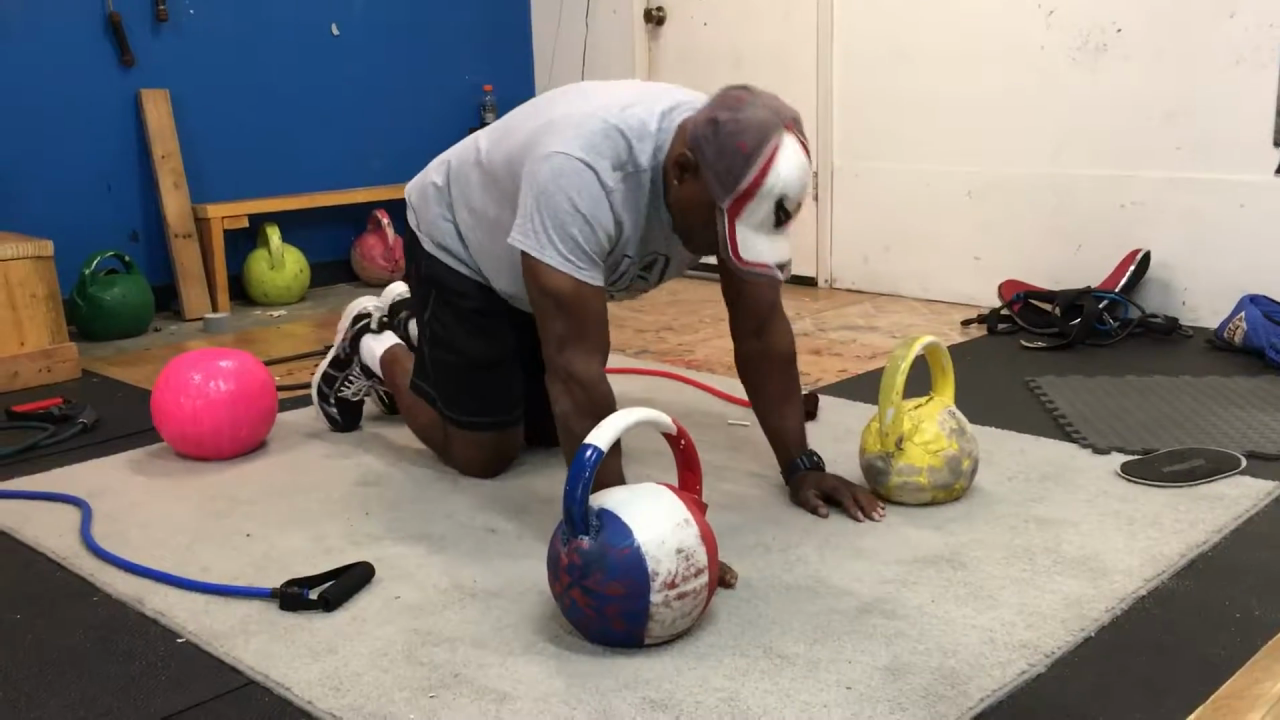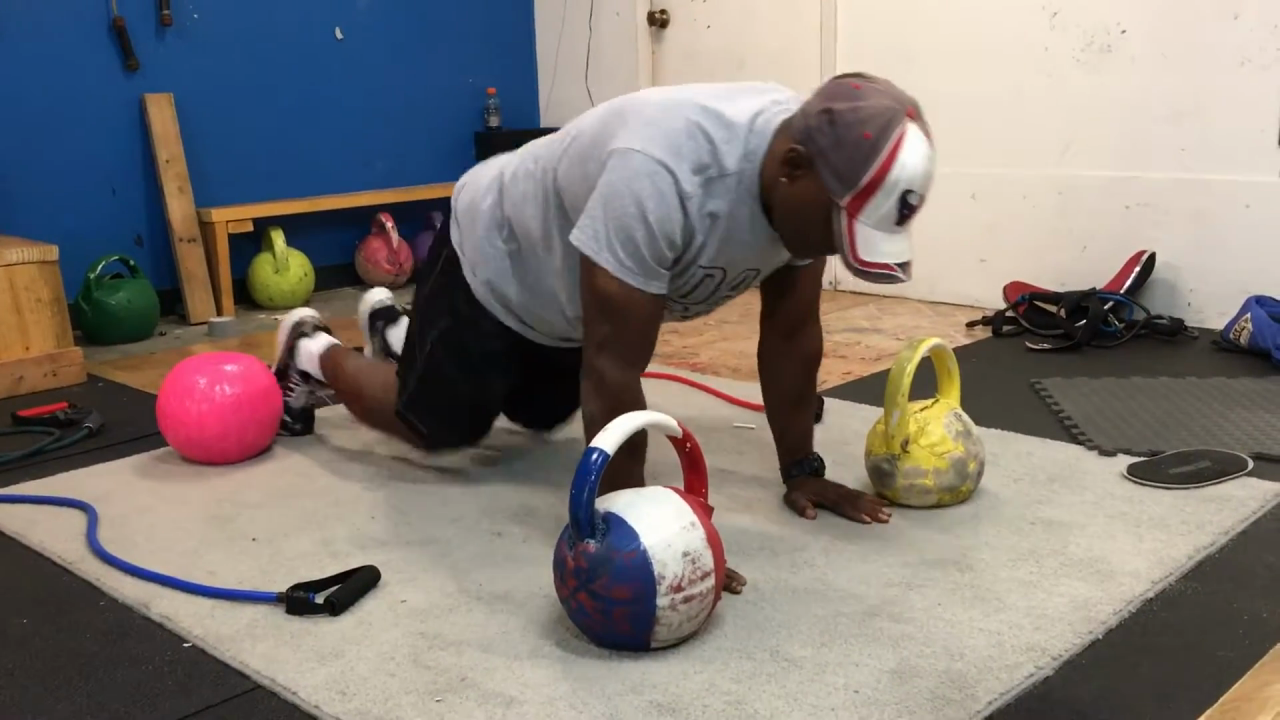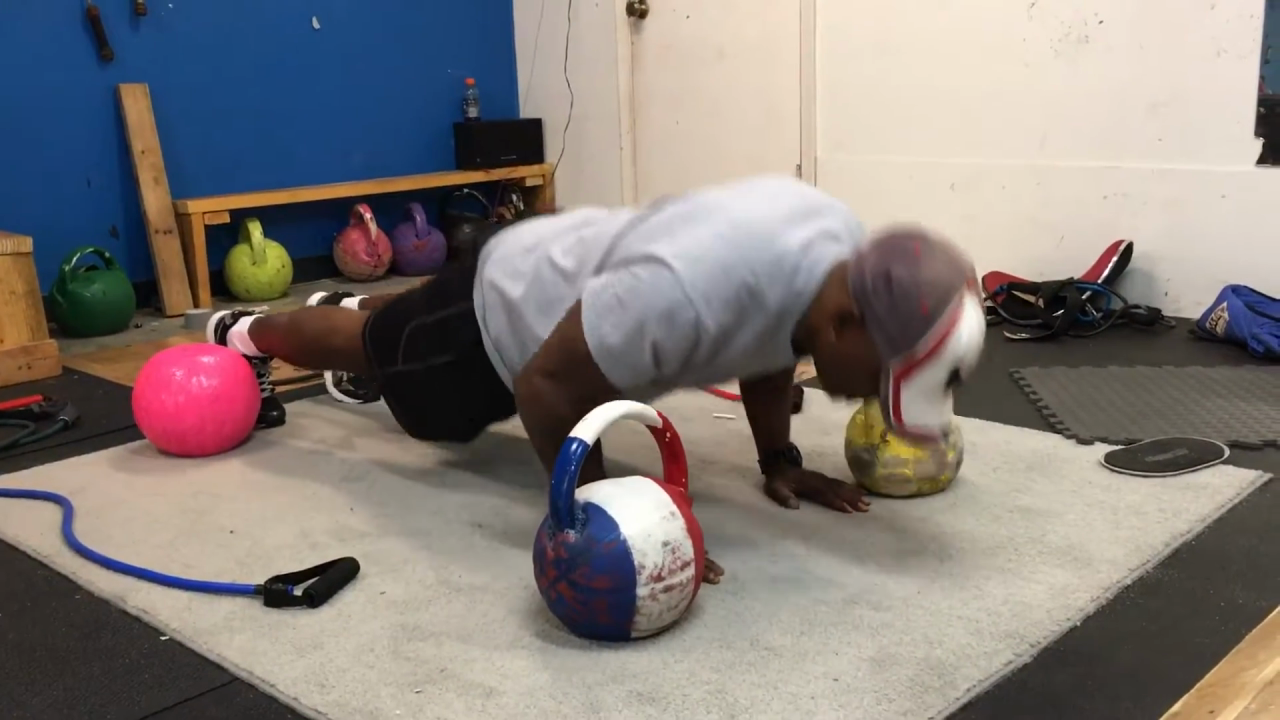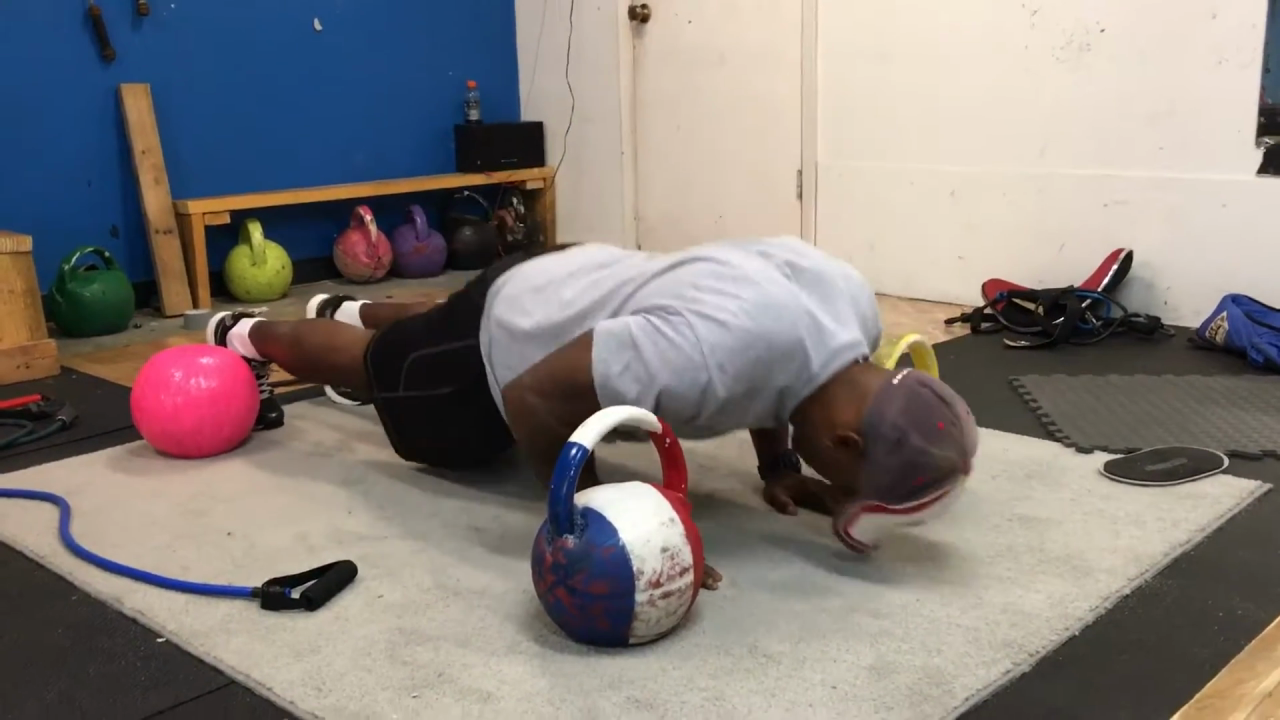
dt=1s
person 1, frame 1
left shoulder: (739, 167)
right shoulder: (583, 173)
left elbow: (762, 330)
right elbow: (577, 364)
left wrist: (802, 467)
left hip: (542, 260)
right hip: (459, 242)
left knee: (550, 428)
right knee: (484, 451)
left ankle: (414, 321)
right ankle: (374, 348)
person 1, frame 2
left shoulder: (813, 177)
right shoulder: (664, 173)
left elbow: (792, 336)
right elbow: (614, 371)
left wrist: (802, 470)
left hip: (567, 287)
right hip: (496, 257)
left knee: (539, 416)
right knee: (432, 426)
left ankle: (396, 325)
right ankle: (312, 350)
person 1, frame 3
left shoulder: (845, 251)
right shoulder: (689, 294)
left elbow: (764, 339)
right elbow: (542, 387)
left wrist: (779, 460)
left hip: (575, 263)
right hip: (510, 311)
left knee: (412, 321)
right knee: (375, 350)
left ankle: (351, 305)
right ankle: (245, 330)
person 1, frame 4
left shoulder: (854, 314)
right shoulder: (706, 352)
right elbow: (532, 402)
left wrist: (777, 464)
left hip: (581, 290)
right hip: (511, 344)
left knee: (434, 329)
right knee: (379, 368)
left ankle: (347, 311)
right ankle: (246, 337)
